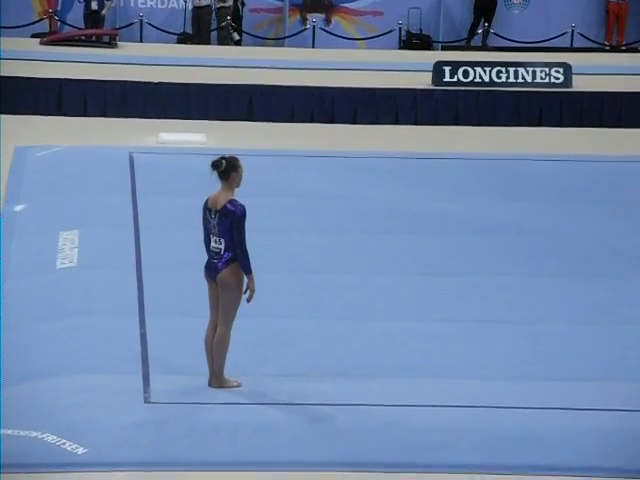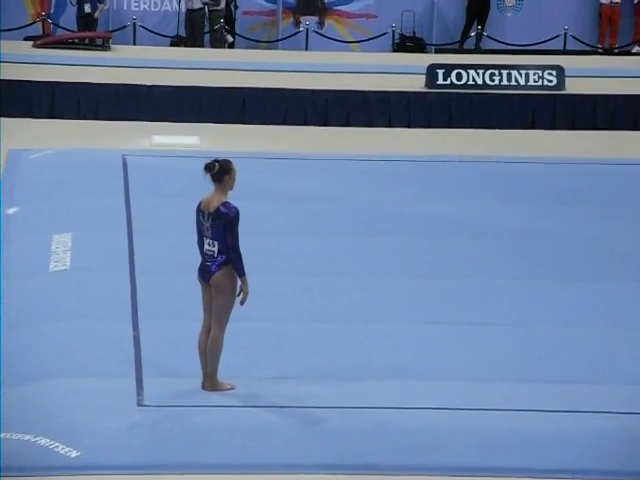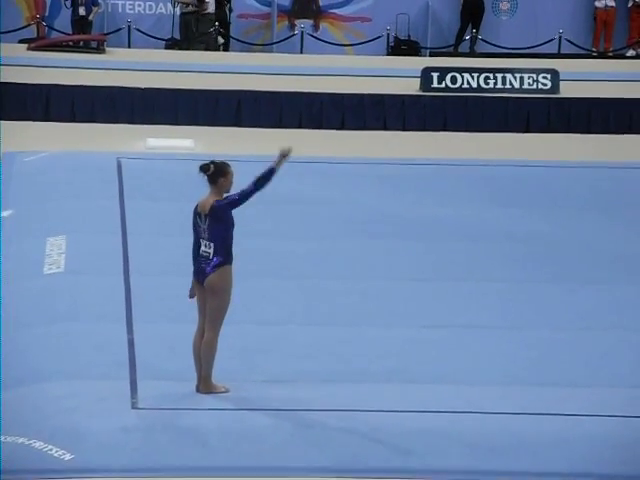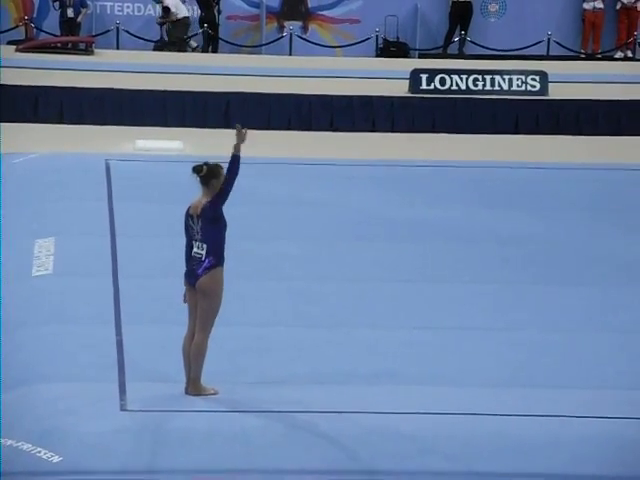
dt=0.5s
person 1, frame 1
left shoulder: (208, 202)
right shoulder: (236, 208)
left elbow: (206, 239)
right elbow: (240, 246)
right wrist: (250, 278)
left hip: (211, 266)
right hip: (229, 270)
left knee: (213, 322)
right knee: (224, 326)
left ankle: (213, 375)
right ankle: (218, 378)
person 1, frame 2
left shoulder: (201, 205)
right shoulder: (229, 211)
left elbow: (200, 241)
right elbow: (233, 249)
right wrist: (244, 280)
left hip: (205, 269)
right hip: (222, 272)
left knee: (207, 325)
right knee: (218, 328)
left ankle: (206, 377)
right ankle: (212, 380)
person 1, frame 3
left shoulder: (198, 207)
right shoulder: (221, 205)
left elbow: (196, 244)
right elbow: (252, 189)
left wrist: (195, 278)
right wrist: (277, 164)
left hip: (201, 271)
right hip: (218, 273)
left knee: (202, 328)
right knee: (212, 331)
left ankle: (201, 380)
right ankle: (206, 383)
person 1, frame 4
left shoulder: (190, 209)
right shoulder: (213, 207)
left elbow: (189, 247)
right elbow: (232, 178)
right wrist: (237, 147)
left hip: (192, 273)
right hip: (209, 276)
left knee: (192, 330)
right knee: (202, 333)
left ankle: (190, 381)
right ankle: (195, 384)
